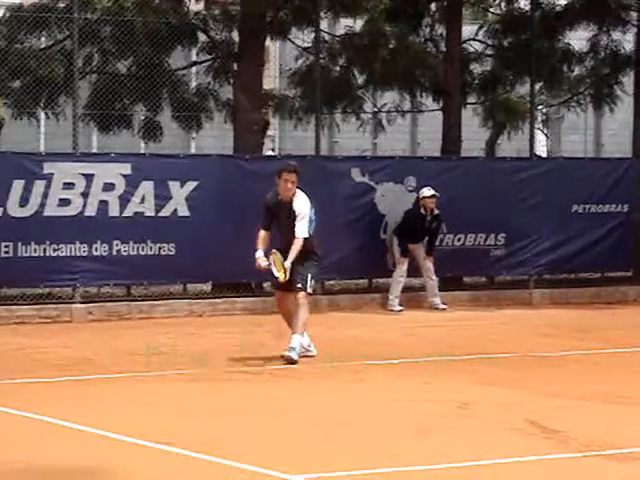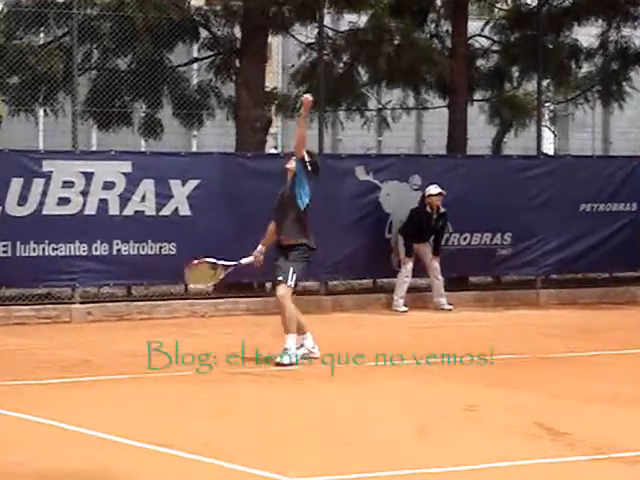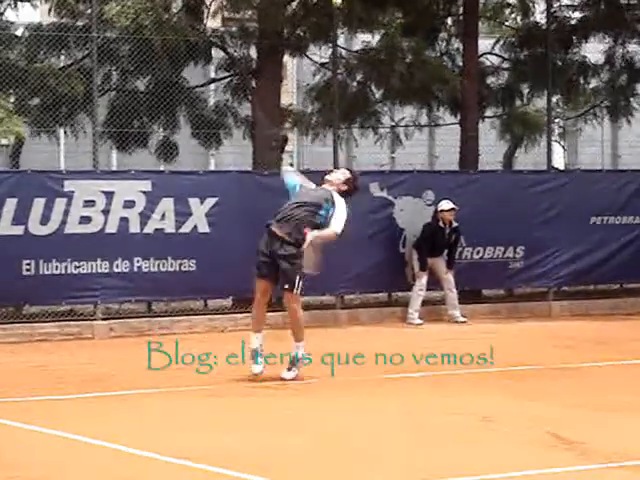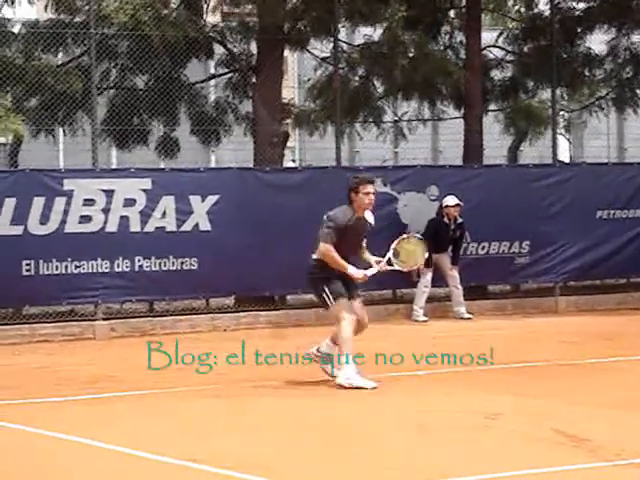
dt=0.7s
person 1, frame 1
left shoulder: (302, 202)
right shoulder: (271, 199)
left elbow: (300, 238)
right elbow: (265, 229)
left wrist: (289, 262)
right wrist: (260, 253)
left hip: (305, 255)
right hip: (285, 254)
left knee: (301, 296)
right knee: (282, 299)
left ankle: (295, 345)
right ankle: (305, 343)
person 1, frame 2
left shoulder: (301, 182)
right shoulder: (286, 190)
left elbow: (299, 147)
left wrist: (304, 113)
right wrist: (262, 247)
left hip: (298, 250)
right hip: (285, 250)
left knee: (283, 295)
right knee: (283, 301)
left ankle: (292, 347)
right ankle: (308, 344)
person 1, frame 3
left shoulder: (336, 202)
right shoulder: (306, 188)
left elbow: (334, 231)
left wrist: (316, 235)
left hip: (292, 249)
right hip: (271, 239)
left knee: (292, 305)
right knee: (261, 297)
right ankle: (256, 350)
person 1, frame 4
left shoulder: (368, 218)
right shoulder: (337, 217)
right elbow: (324, 249)
left wrist: (372, 259)
right wrist: (350, 270)
left hip: (343, 276)
right hip: (324, 273)
left knee: (361, 321)
right knee: (347, 318)
left ankle: (322, 351)
right ankle: (347, 373)
person 2, frame 1
left shoulder: (437, 216)
right shoulder: (412, 214)
left elbow: (433, 236)
right elbow: (402, 234)
left wrist: (429, 253)
right wrist: (404, 254)
left hip: (419, 243)
right hip: (400, 241)
left knee: (429, 269)
right knee: (401, 269)
left ankle: (435, 301)
right ankle: (392, 303)
person 2, frame 2
left shoulder: (443, 215)
right shoulder: (417, 212)
left elbow: (439, 235)
right elbow: (408, 234)
left wrist: (436, 253)
right wrist: (408, 254)
left hip: (424, 242)
right hip: (406, 241)
left knee: (435, 268)
right knee: (406, 269)
left ankle: (441, 302)
right ankle: (397, 303)
person 2, frame 3
left shoulder: (455, 229)
right shoulder: (430, 227)
left elbow: (453, 249)
right elbow: (423, 248)
left wrist: (450, 267)
right wrist: (423, 268)
left hip: (438, 256)
right hip: (420, 255)
left knee: (449, 281)
right knee: (421, 283)
left ankle: (455, 314)
right ankle: (412, 316)
person 2, frame 4
left shoulder: (460, 224)
right shoulder: (435, 223)
left elbow: (457, 245)
right elbow: (427, 244)
left wrist: (455, 263)
right wrist: (428, 264)
left hip: (443, 253)
left knee: (454, 278)
right knee: (425, 280)
left ankle: (460, 311)
right ankle: (417, 313)
